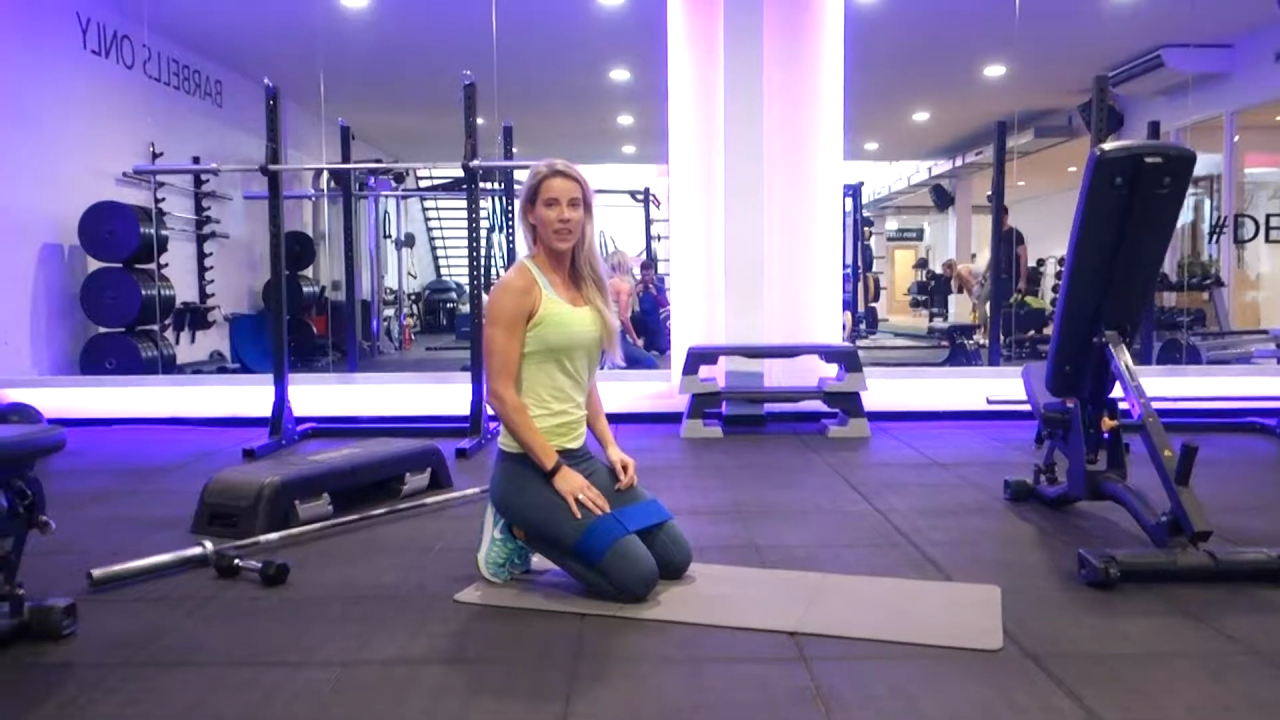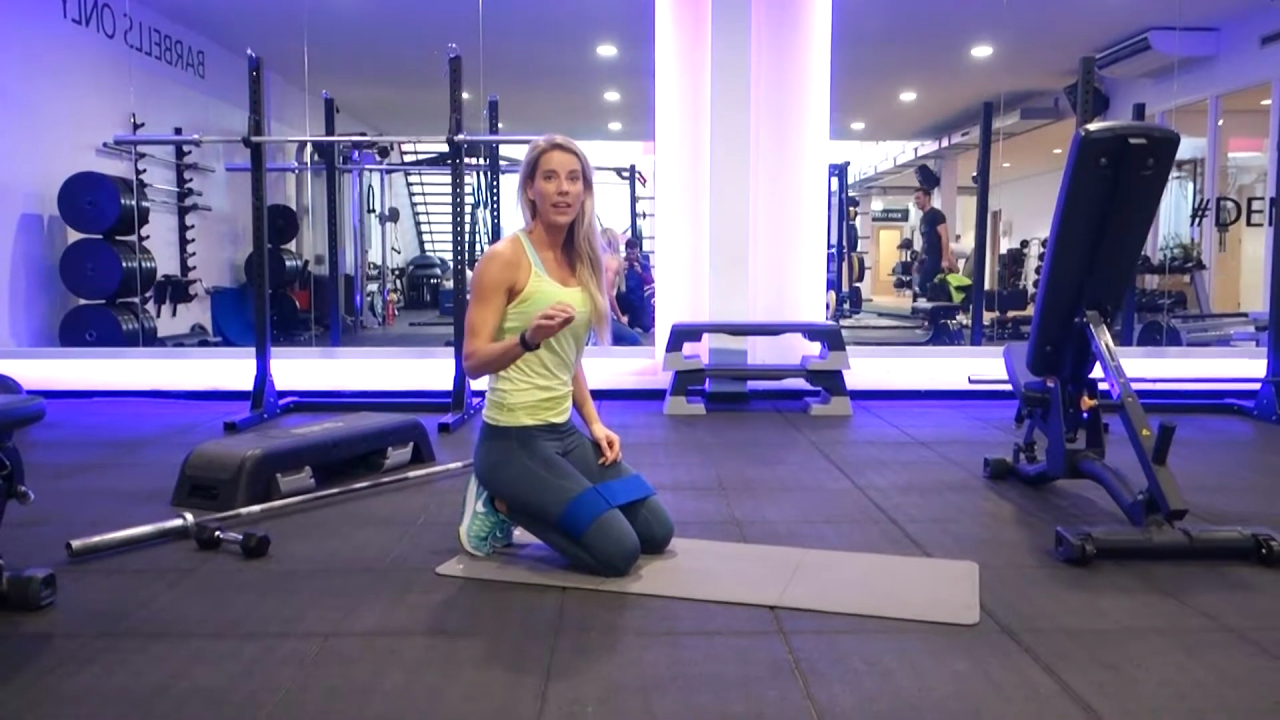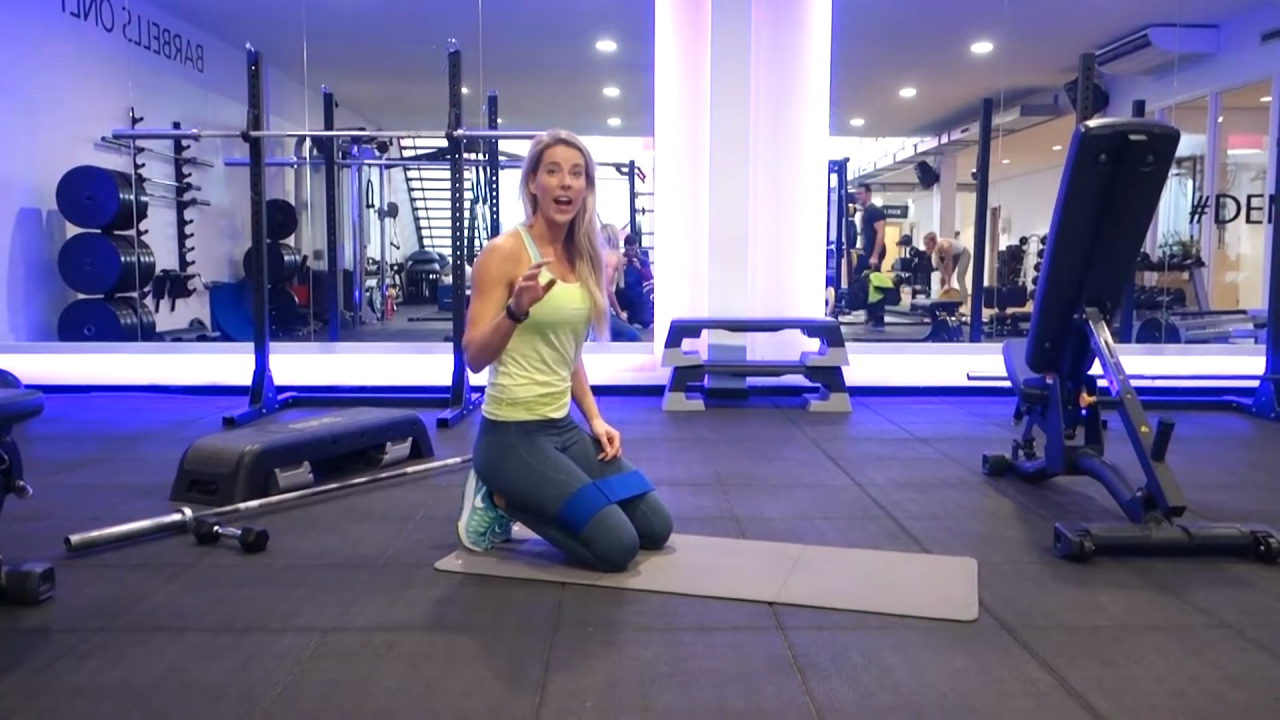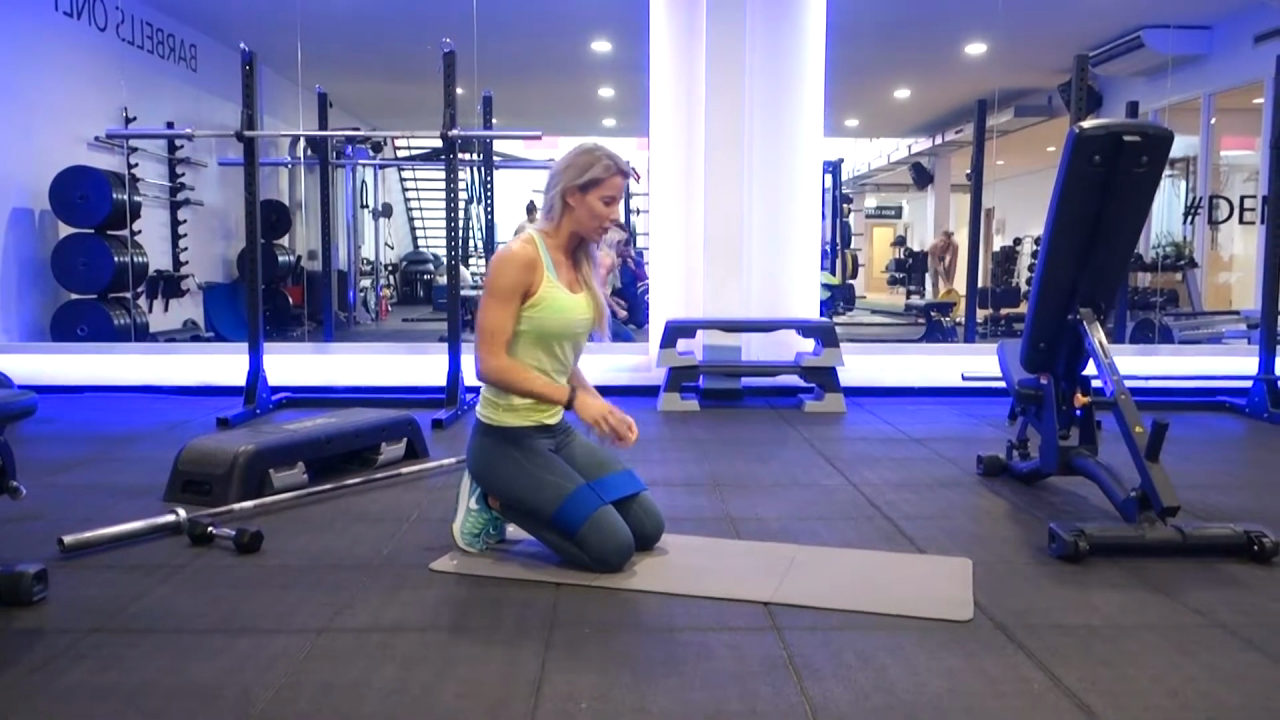
dt=0.7s
person 1, frame 1
left shoulder: (586, 284)
right shoulder: (516, 286)
right elbow: (500, 394)
left wrist: (609, 446)
right wrist: (555, 472)
left hip: (579, 455)
right hip: (529, 466)
left knee: (674, 557)
right knee: (635, 577)
left ankle: (538, 530)
right ankle: (517, 534)
person 1, frame 2
left shoulder: (581, 260)
right shoulder: (504, 259)
right elbow: (474, 360)
left wrist: (594, 422)
right wrist: (529, 338)
left hip: (564, 432)
right hip: (511, 440)
left knee: (656, 533)
right knee: (618, 551)
left ankle: (525, 503)
right ankle: (500, 507)
person 1, frame 3
left shoulder: (583, 258)
right shoulder: (504, 252)
right elbow: (474, 356)
left wrist: (594, 419)
right wrist: (517, 309)
left hip: (564, 428)
right hip: (511, 433)
left knee: (655, 528)
right knee: (616, 547)
left ankle: (524, 499)
right ankle: (499, 502)
person 1, frame 4
left shoulder: (582, 261)
right shoulder: (519, 257)
right elbow: (490, 365)
left wrist: (600, 406)
right wrist: (574, 400)
left hip: (557, 432)
right hip: (506, 439)
left knee: (648, 529)
right knee: (612, 548)
left ankle: (515, 497)
right ankle: (493, 503)
